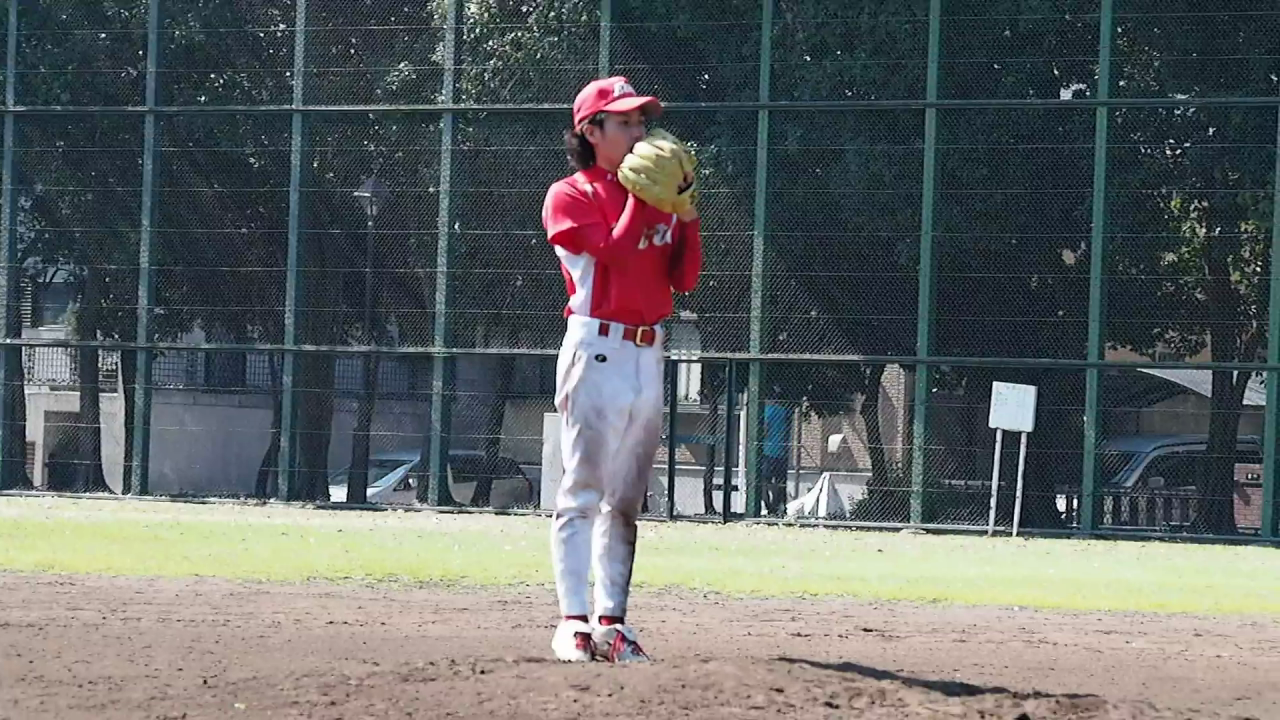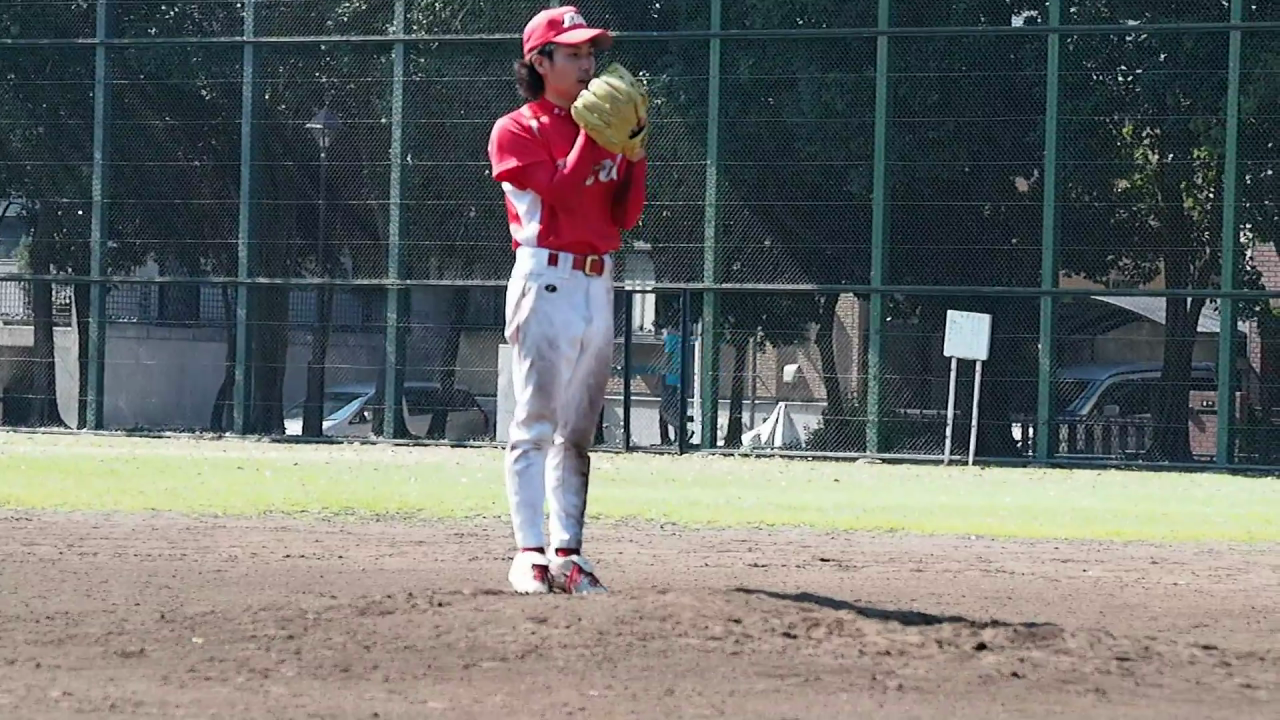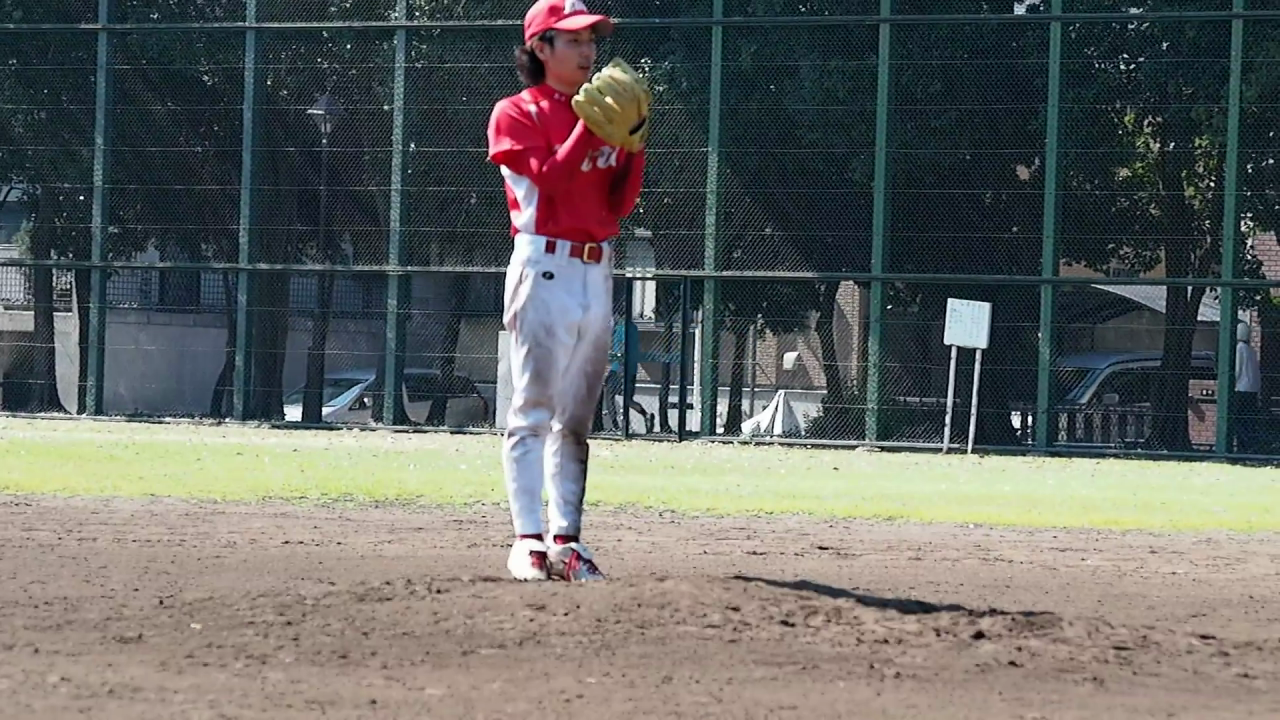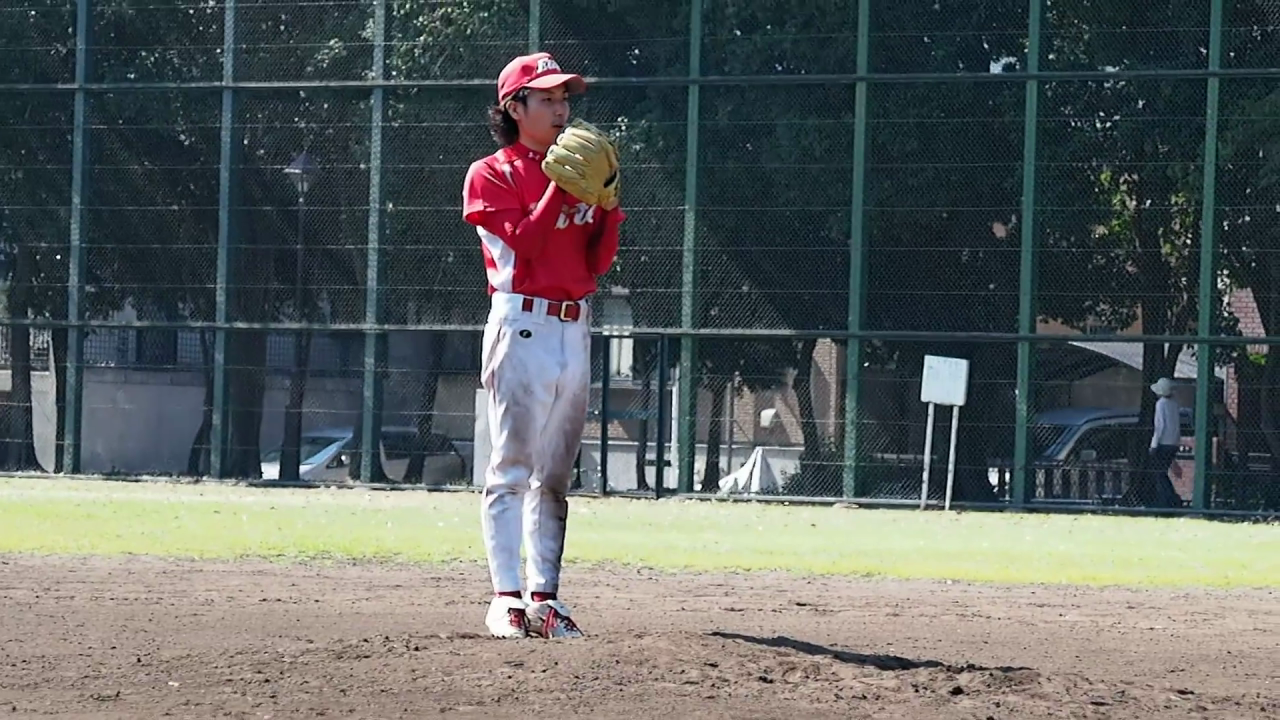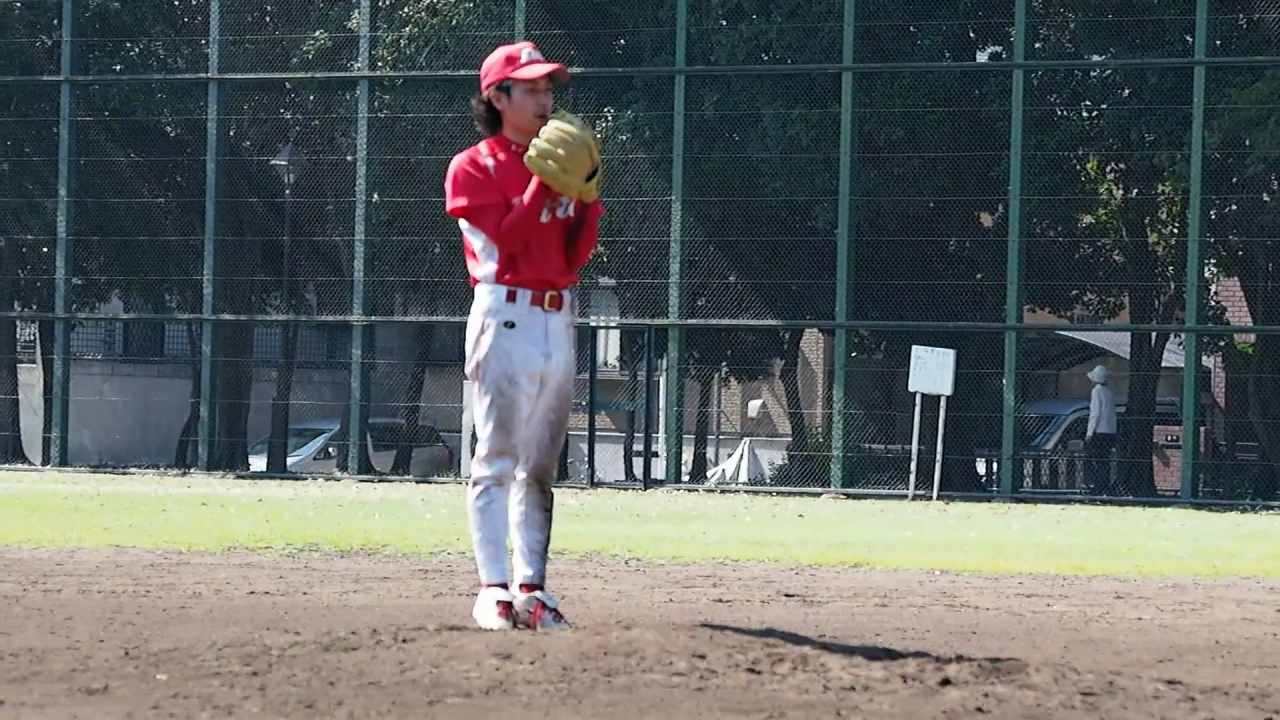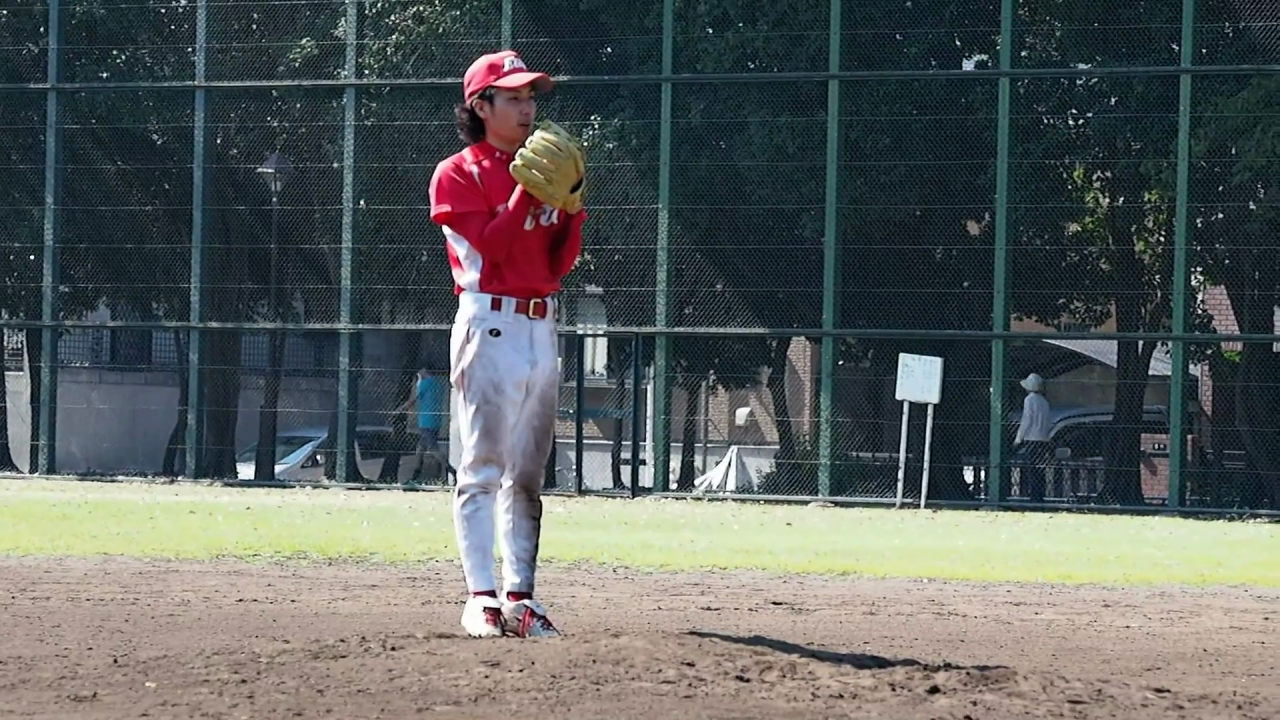
dt=0.5s
person 1, frame 1
left shoulder: (655, 196)
right shoulder: (569, 195)
left elbow: (685, 277)
right elbow: (616, 251)
left wrist: (684, 205)
right wrist: (642, 190)
left hip: (648, 354)
right hip: (598, 350)
left knee: (625, 498)
right knee: (583, 491)
left ankle: (612, 620)
right ankle: (574, 620)
person 1, frame 2
right shoulder: (516, 129)
left elbow: (625, 216)
right elbow: (562, 192)
left wrist: (635, 147)
right wrist: (593, 130)
left hip: (599, 285)
right hip: (547, 281)
left knee: (578, 428)
right knee: (536, 422)
left ankle: (568, 552)
right ankle: (531, 553)
person 1, frame 3
right shoulder: (516, 113)
left elbow: (620, 204)
right elbow: (552, 178)
left wrist: (634, 139)
right wrist: (593, 118)
left hip: (597, 271)
right hip: (545, 267)
left knee: (576, 415)
right knee: (534, 409)
left ankle: (566, 538)
right ankle: (528, 538)
person 1, frame 4
right shoulder: (490, 174)
left elbow: (598, 261)
right elbow: (525, 243)
left wrist: (606, 197)
right wrist: (562, 182)
left hip: (574, 330)
right hip: (522, 326)
left knee: (554, 474)
right knee: (511, 467)
left ankle: (544, 595)
right ankle: (507, 597)
person 1, frame 5
right shoulder: (473, 166)
left elbow: (576, 256)
right elbow: (506, 240)
left wrist: (588, 192)
right wrist: (544, 178)
left hip: (558, 321)
right hip: (506, 318)
left knee: (540, 465)
right knee: (498, 458)
left ankle: (531, 587)
right ankle: (493, 588)
person 1, frame 6
right shoulder: (458, 174)
left elbow: (559, 263)
right elbow: (491, 248)
left wrist: (573, 204)
right wrist: (529, 189)
left hip: (542, 329)
right hip: (490, 326)
left knee: (527, 473)
right knee: (483, 467)
left ankle: (520, 595)
right ankle: (482, 597)
